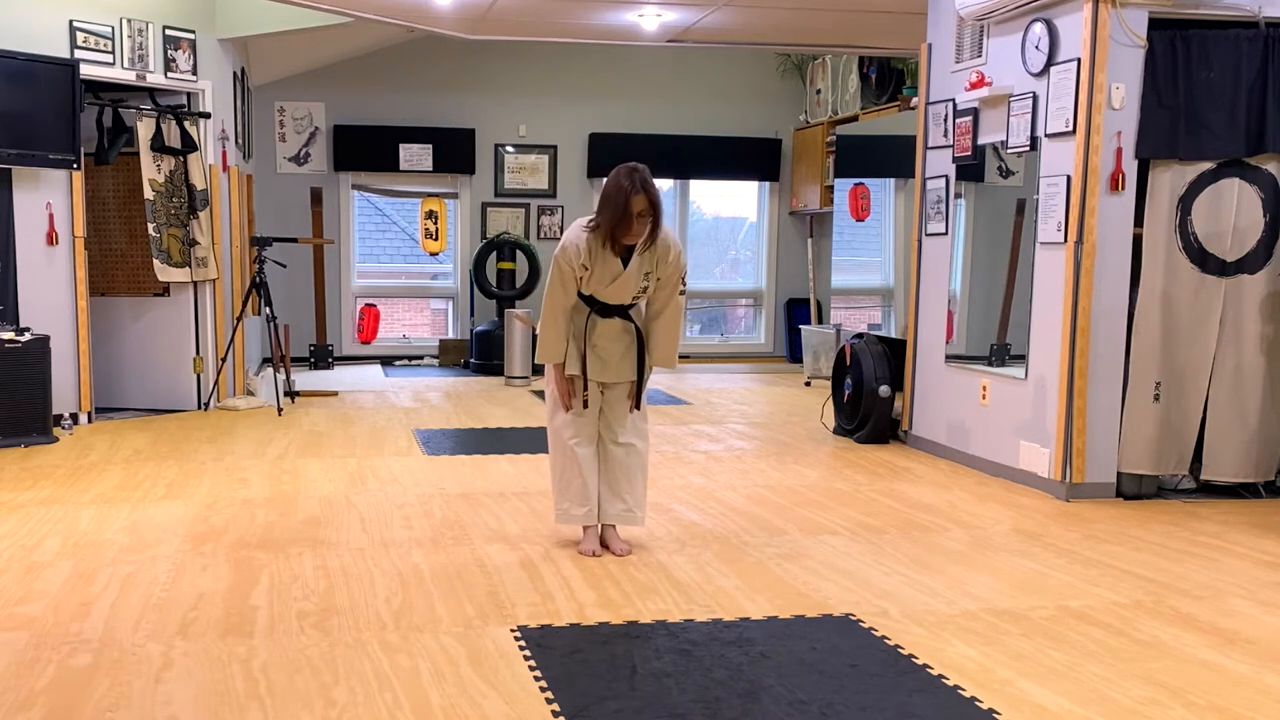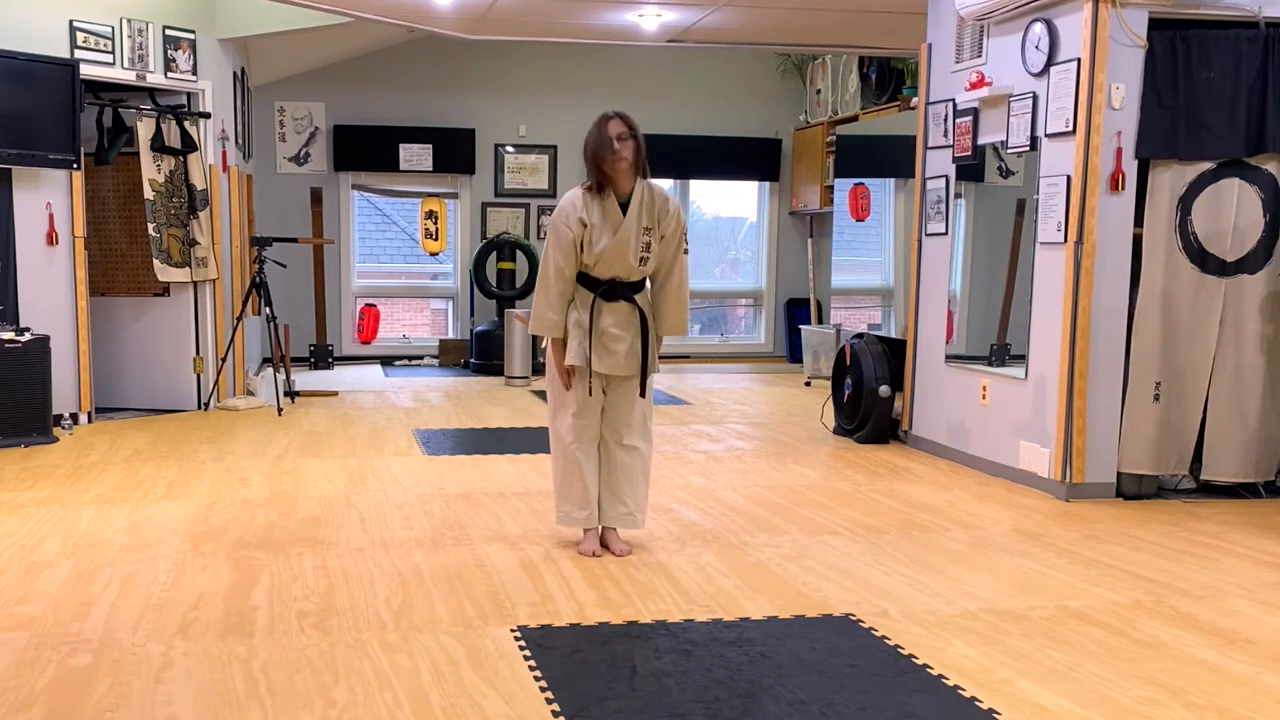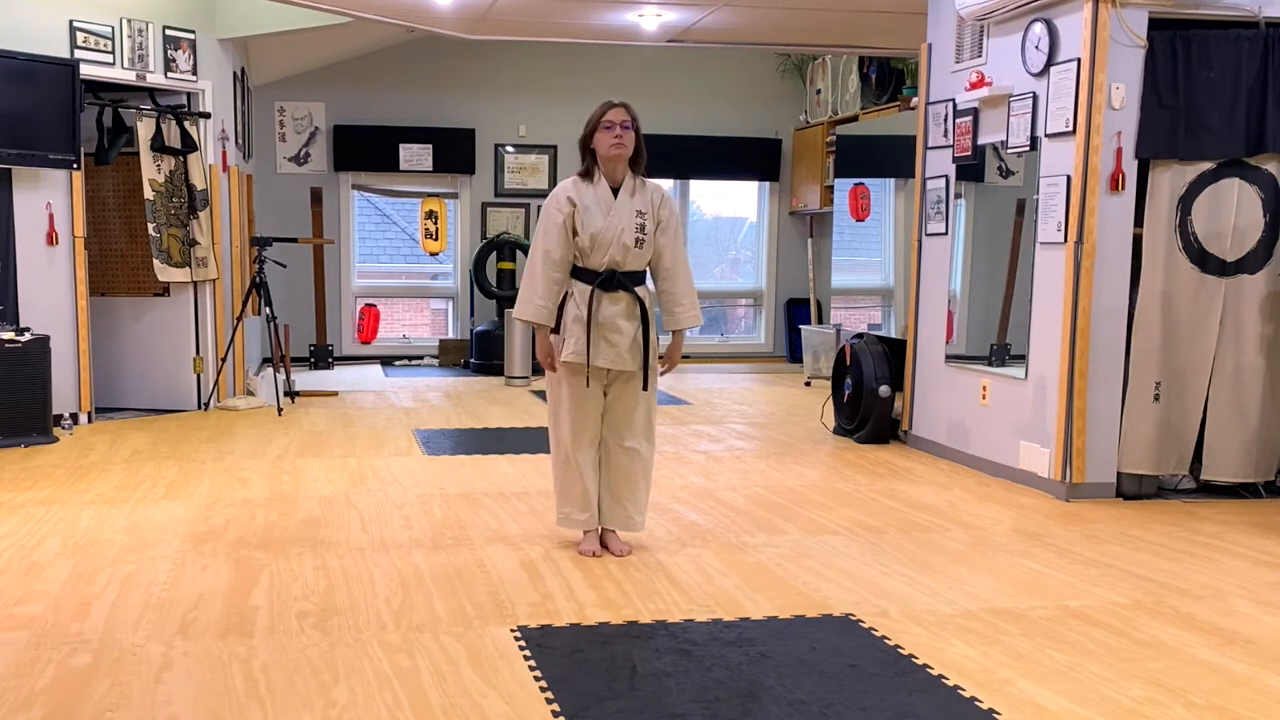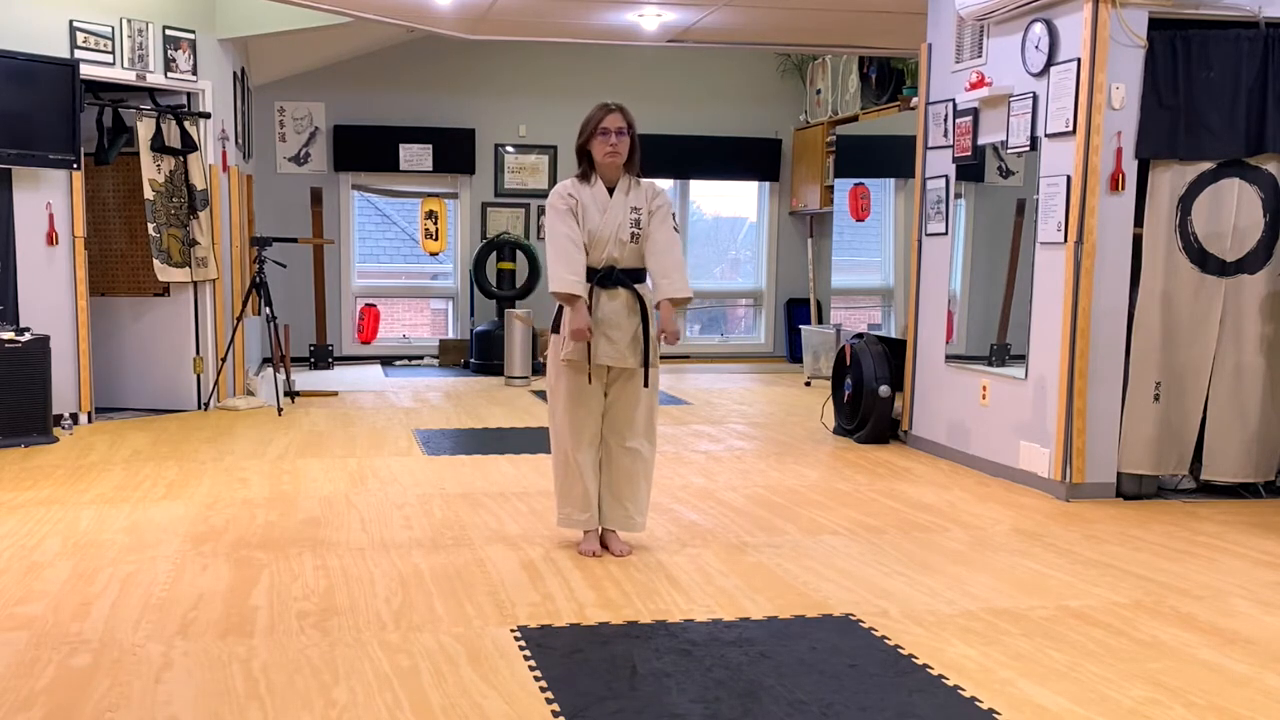
dt=0.5s
person 1, frame 1
left shoulder: (667, 250)
right shoulder: (577, 243)
left elbow: (663, 313)
right elbow: (557, 307)
left wrist: (646, 368)
right wrist: (559, 368)
left hip: (626, 338)
right hip: (577, 336)
left knee: (625, 431)
right knee: (575, 429)
left ankle: (611, 524)
right ankle: (588, 525)
person 1, frame 2
left shoulder: (664, 207)
right shoulder: (575, 206)
left elbow: (669, 279)
right elbow: (557, 277)
left wrist: (656, 340)
right wrist: (557, 342)
left hip: (632, 327)
right hip: (581, 325)
left knee: (629, 432)
right knee: (577, 430)
left ankle: (613, 525)
right ankle: (588, 525)
person 1, frame 3
left shoulder: (657, 200)
right shoulder: (568, 194)
left elbow: (672, 267)
right elbow: (548, 264)
left wrist: (678, 334)
right wrist: (543, 332)
left hip: (632, 321)
right hip: (580, 319)
left knee: (630, 433)
right knee: (578, 431)
left ankle: (613, 525)
right ankle: (587, 525)
person 1, frame 4
left shoulder: (652, 197)
right shoulder: (567, 194)
left elbow: (665, 251)
right elbow: (564, 253)
left wrist: (666, 308)
right wrist: (576, 309)
left hip: (634, 318)
right hip: (582, 316)
left knee: (630, 433)
right knee: (578, 430)
left ankle: (613, 525)
right ankle: (588, 525)
